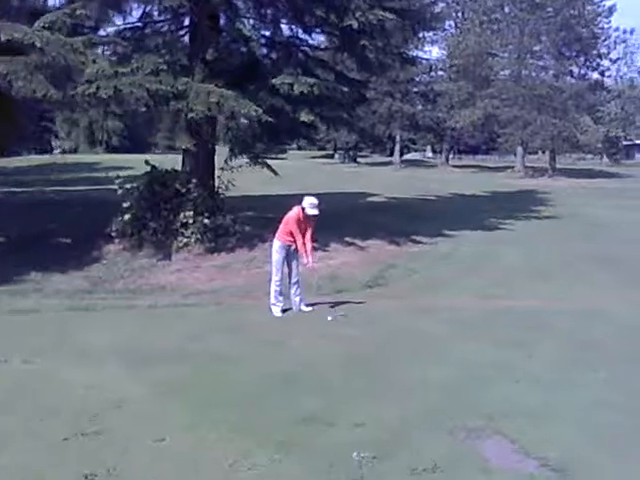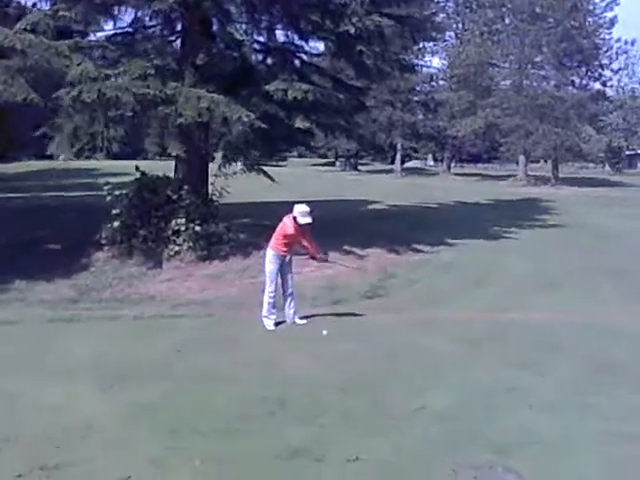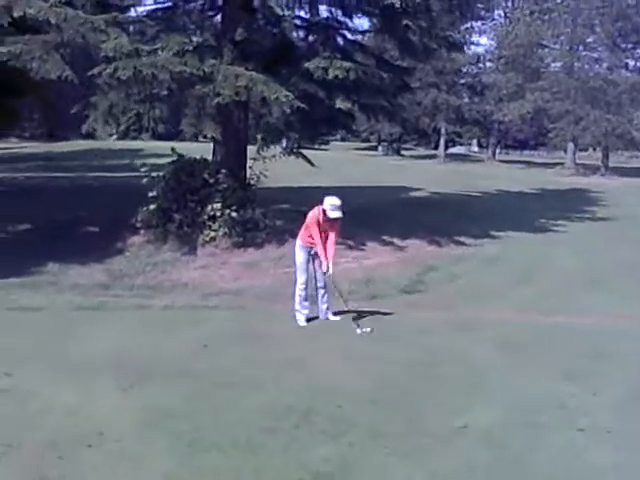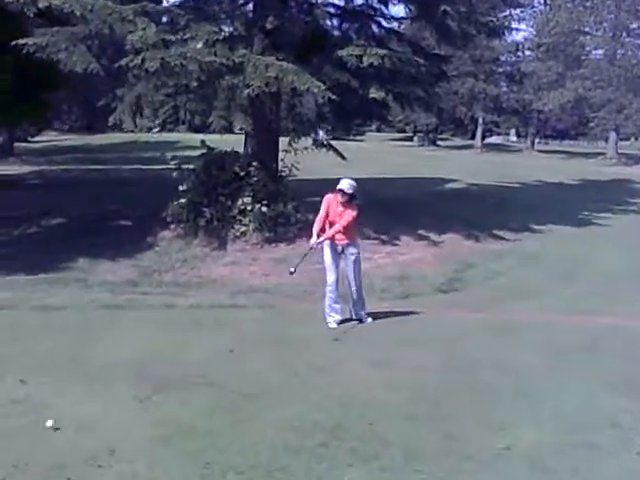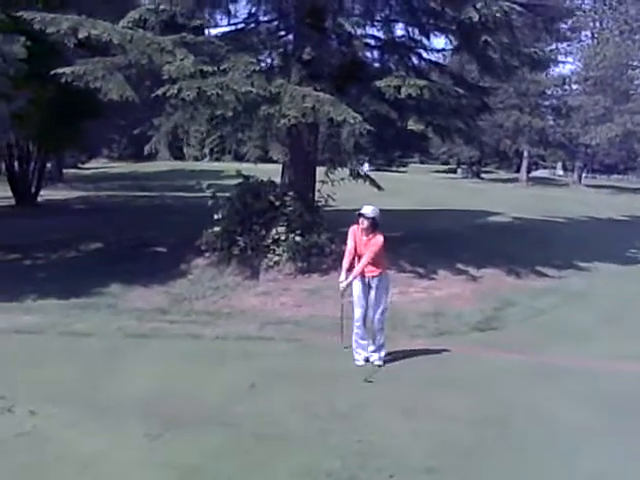
dt=0.4s
person 1, frame 1
left shoulder: (311, 218)
right shoulder: (293, 216)
left elbow: (308, 237)
right elbow: (299, 238)
left wrist: (309, 256)
right wrist: (304, 256)
left hip: (293, 246)
right hip: (281, 244)
left knee: (295, 275)
right knee: (277, 276)
left ankle: (298, 303)
right ankle: (276, 306)
person 1, frame 2
left shoulder: (302, 224)
right shoulder: (289, 229)
left elbow: (308, 240)
right elbow: (304, 244)
left wrist: (319, 254)
right wrist: (319, 255)
left hip: (287, 255)
right hip: (274, 254)
left knee: (289, 287)
right knee: (271, 288)
left ankle: (291, 316)
right ankle: (268, 318)
person 1, frame 3
left shoulder: (336, 220)
right shoulder: (313, 215)
left elbow: (331, 241)
right elbow: (318, 240)
left wrist: (330, 264)
right wrist: (323, 260)
left hip: (319, 248)
right hip: (303, 246)
left knee: (321, 281)
right knee: (302, 280)
left ankle: (325, 312)
right ankle: (301, 314)
person 1, frame 4
left shoulder: (353, 210)
right shoulder: (328, 199)
left elbow: (338, 228)
right elbow: (320, 218)
left wrist: (321, 240)
right wrist: (314, 235)
left hip: (350, 245)
right hip: (331, 243)
left knee: (355, 280)
right knee: (332, 281)
left ankle: (359, 313)
right ankle: (332, 316)
person 1, frame 5
left shoulder: (378, 239)
right shoulder: (353, 230)
left elbow: (365, 260)
right elbow: (350, 252)
left wrist: (350, 280)
right wrist: (343, 273)
left hip: (378, 277)
right hip: (360, 277)
left knee: (377, 316)
right knee: (359, 316)
